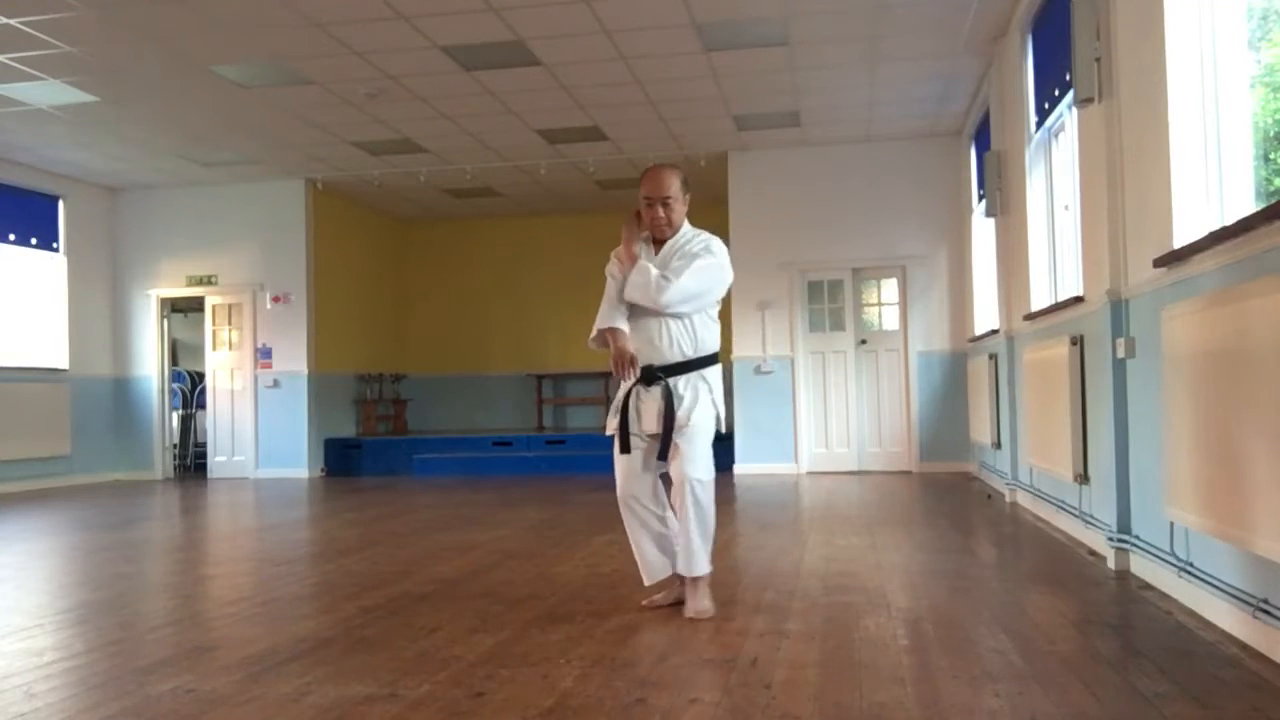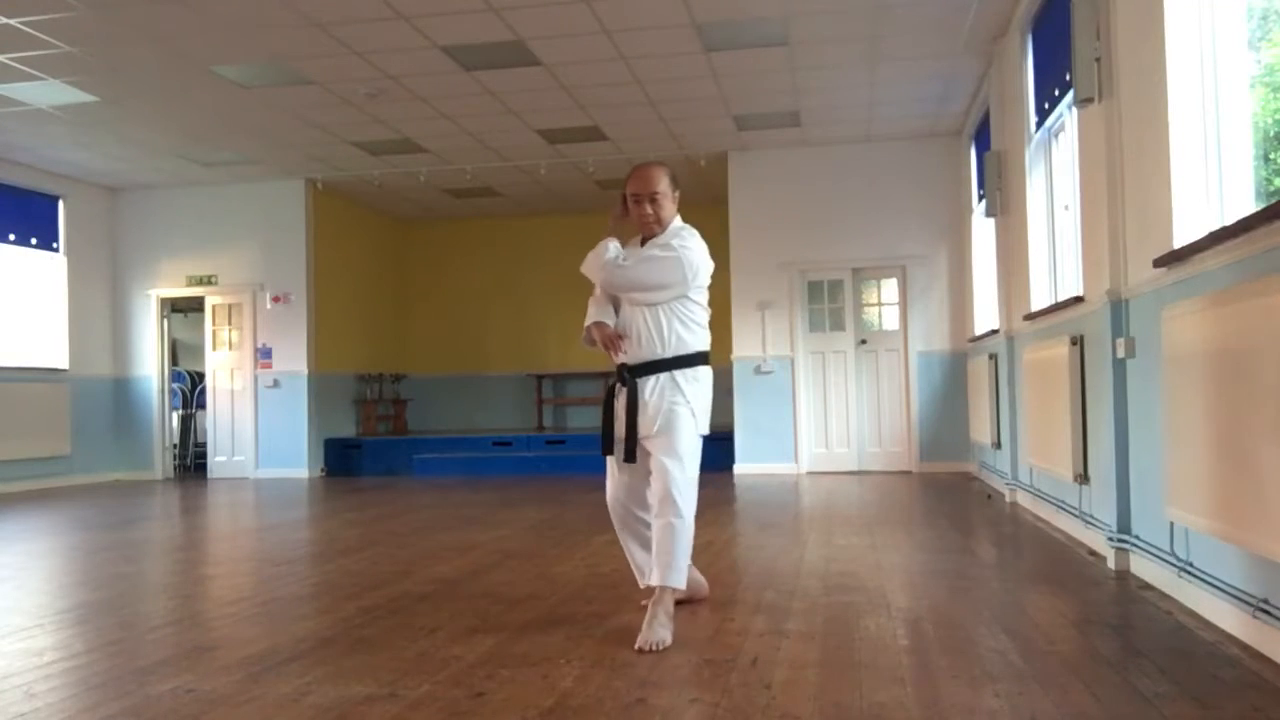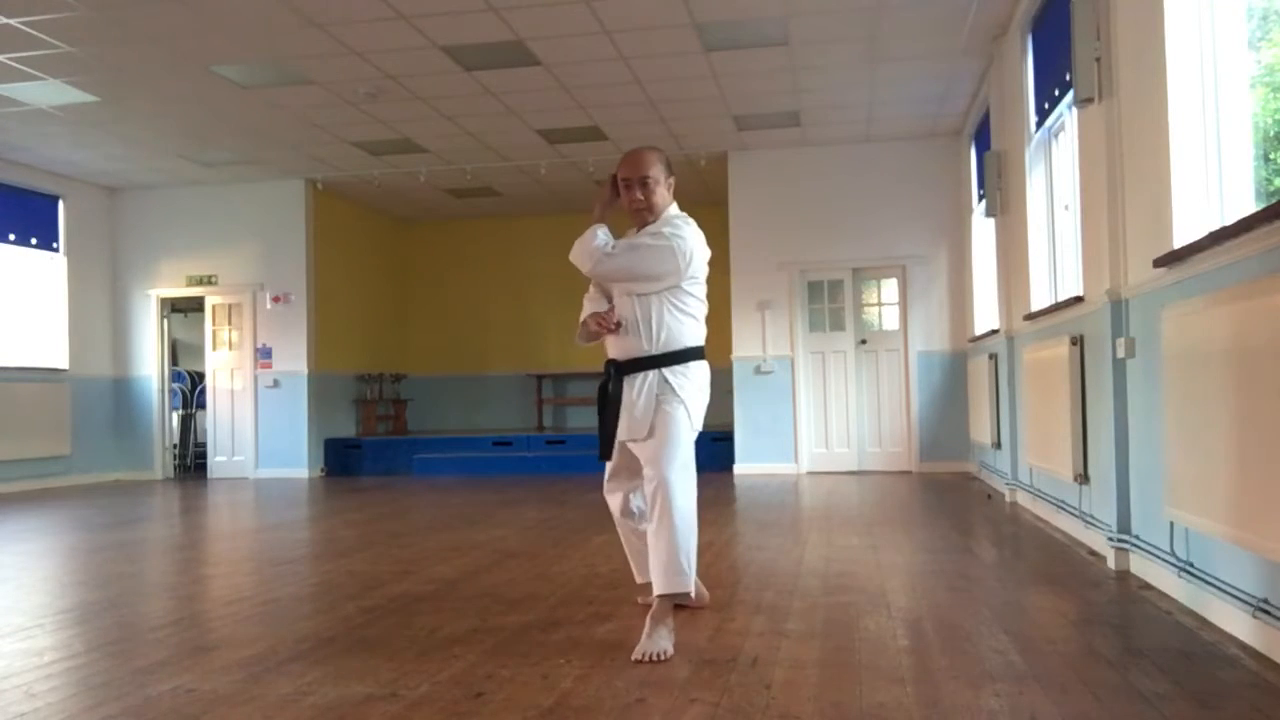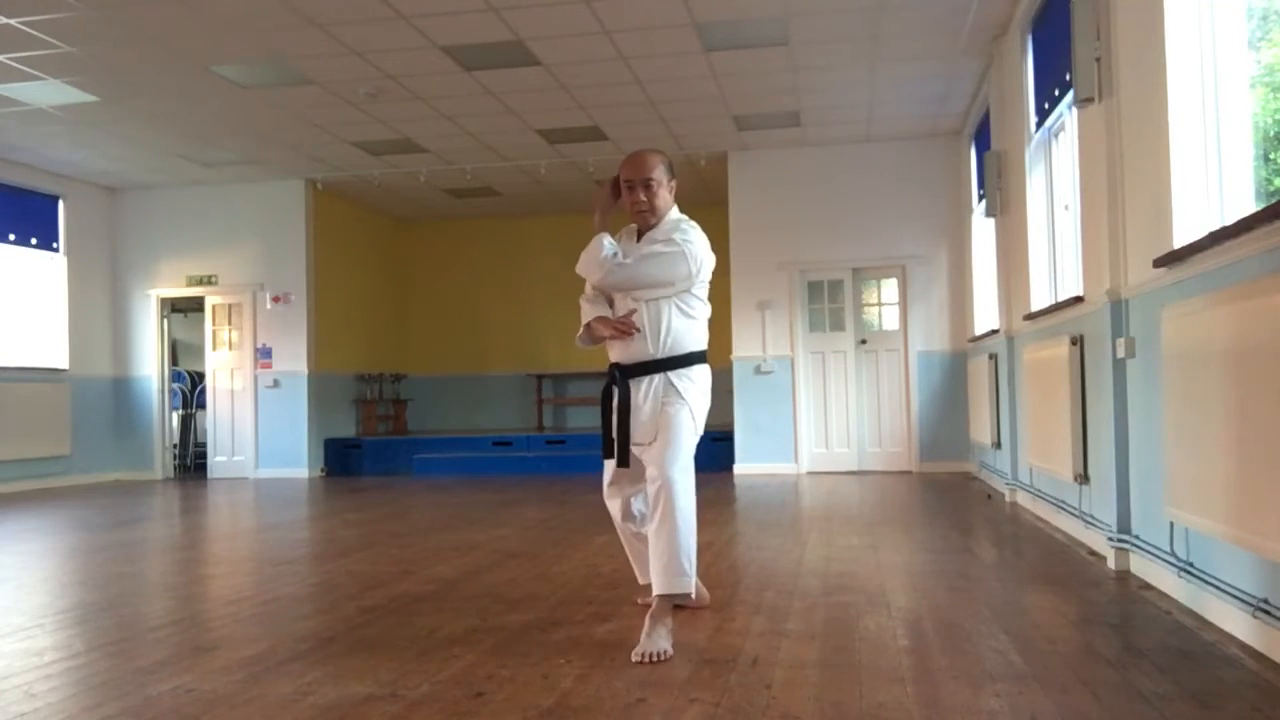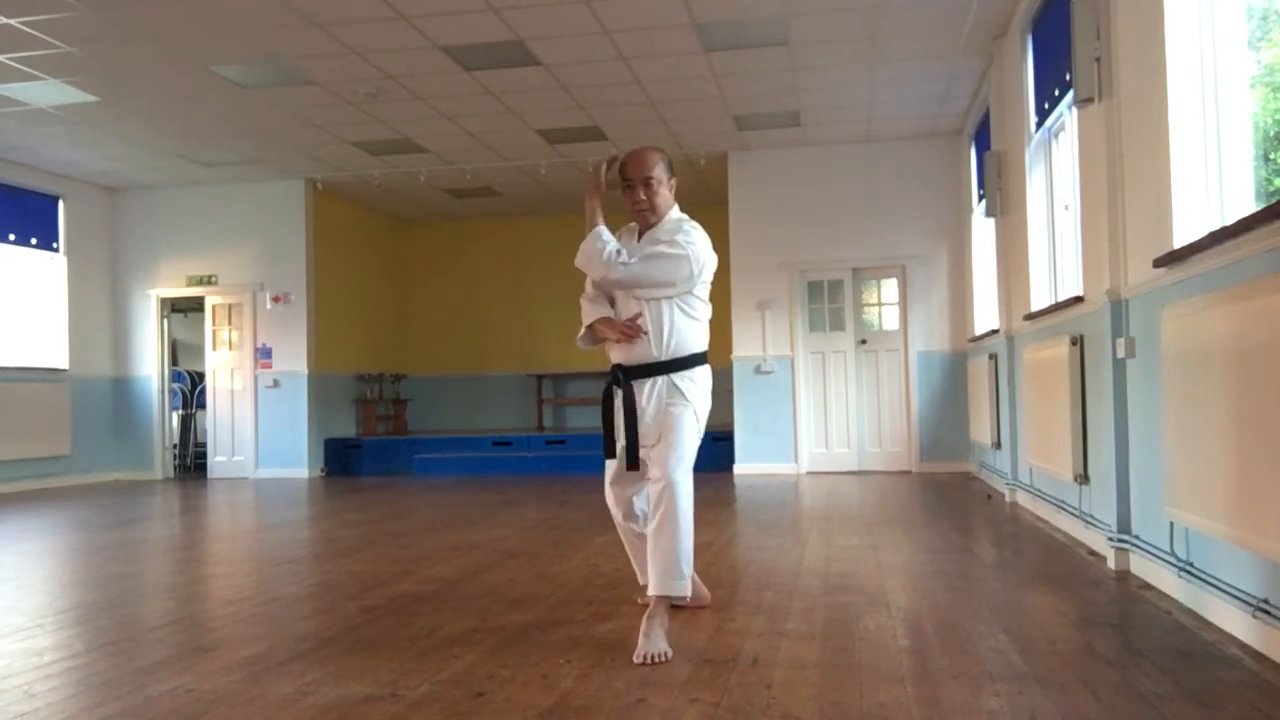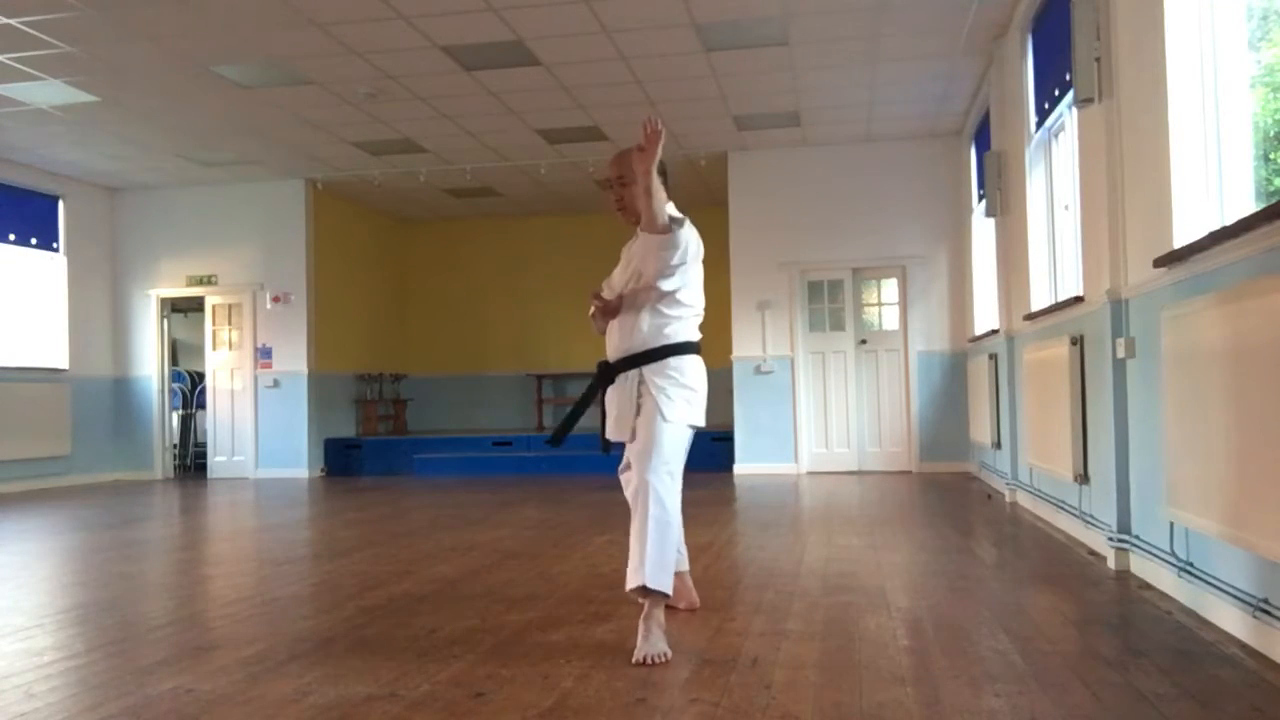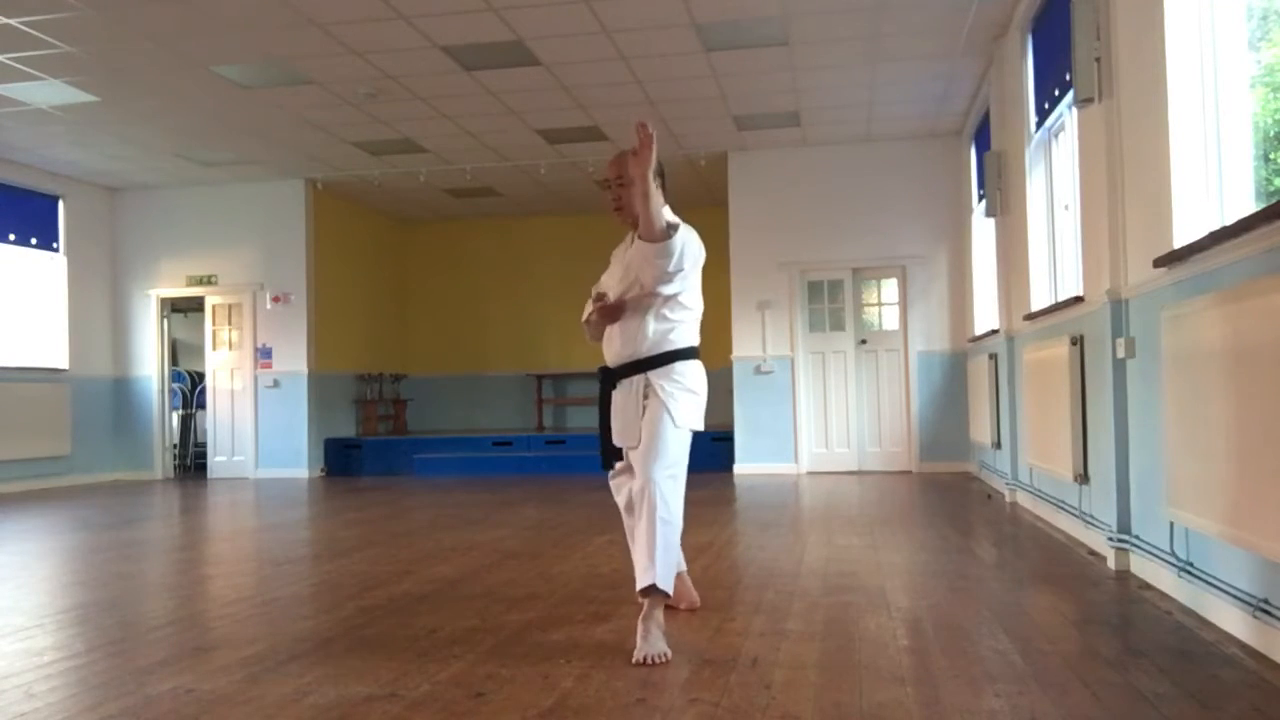
dt=0.4s
person 1, frame 1
left shoulder: (708, 252)
right shoulder: (628, 258)
left elbow: (661, 295)
right elbow: (613, 306)
left wrist: (629, 250)
right wrist: (616, 342)
left hip: (691, 385)
right hip: (639, 386)
left knee: (690, 477)
right knee: (634, 488)
left ankle: (697, 579)
right ankle: (683, 577)
person 1, frame 2
left shoulder: (684, 249)
right shoulder: (634, 251)
left elbow: (605, 273)
right elbow: (603, 298)
left wrist: (612, 231)
right wrist: (598, 328)
left hip: (677, 385)
right hip: (633, 388)
left knee: (672, 486)
right knee: (625, 496)
left ankle: (663, 603)
right ankle: (683, 579)
person 1, frame 3
left shoulder: (679, 237)
right shoulder: (633, 241)
left elbow: (594, 263)
right elbow: (600, 292)
left wrist: (599, 214)
right wrist: (593, 319)
left hip: (672, 380)
right hip: (629, 383)
left knee: (667, 483)
right knee: (624, 492)
left ankle: (663, 612)
right ankle: (682, 584)
person 1, frame 4
left shoulder: (686, 241)
right shoulder: (626, 242)
left elbow: (603, 273)
right elbow: (594, 296)
left wrist: (600, 219)
right wrist: (600, 324)
left hip: (674, 383)
right hip: (629, 386)
left knee: (668, 481)
right knee: (623, 492)
left ankle: (662, 612)
right ankle: (680, 584)
person 1, frame 5
left shoulder: (688, 242)
right shoulder: (625, 244)
left elbow: (605, 269)
right elbow: (594, 299)
left wrist: (592, 206)
right wrist: (607, 326)
left hip: (677, 384)
right hip: (633, 388)
left knee: (669, 482)
right knee: (624, 491)
left ankle: (658, 612)
right ankle: (681, 581)
person 1, frame 6
left shoulder: (676, 235)
right shoulder: (636, 246)
left elbow: (665, 253)
right elbow: (615, 302)
left wrist: (650, 174)
right wrist: (603, 309)
left hip: (668, 377)
right hip: (638, 380)
left knee: (652, 480)
right knee: (640, 481)
left ankle: (653, 613)
right ankle: (677, 583)
person 1, frame 7
left shoulder: (679, 237)
right shoulder: (624, 250)
left elbow: (665, 262)
right elbow: (596, 312)
left wrist: (646, 185)
right wrist: (600, 315)
left hip: (669, 381)
right hip: (627, 385)
left knee: (655, 479)
right knee: (629, 489)
left ankle: (652, 612)
right ankle: (674, 582)
